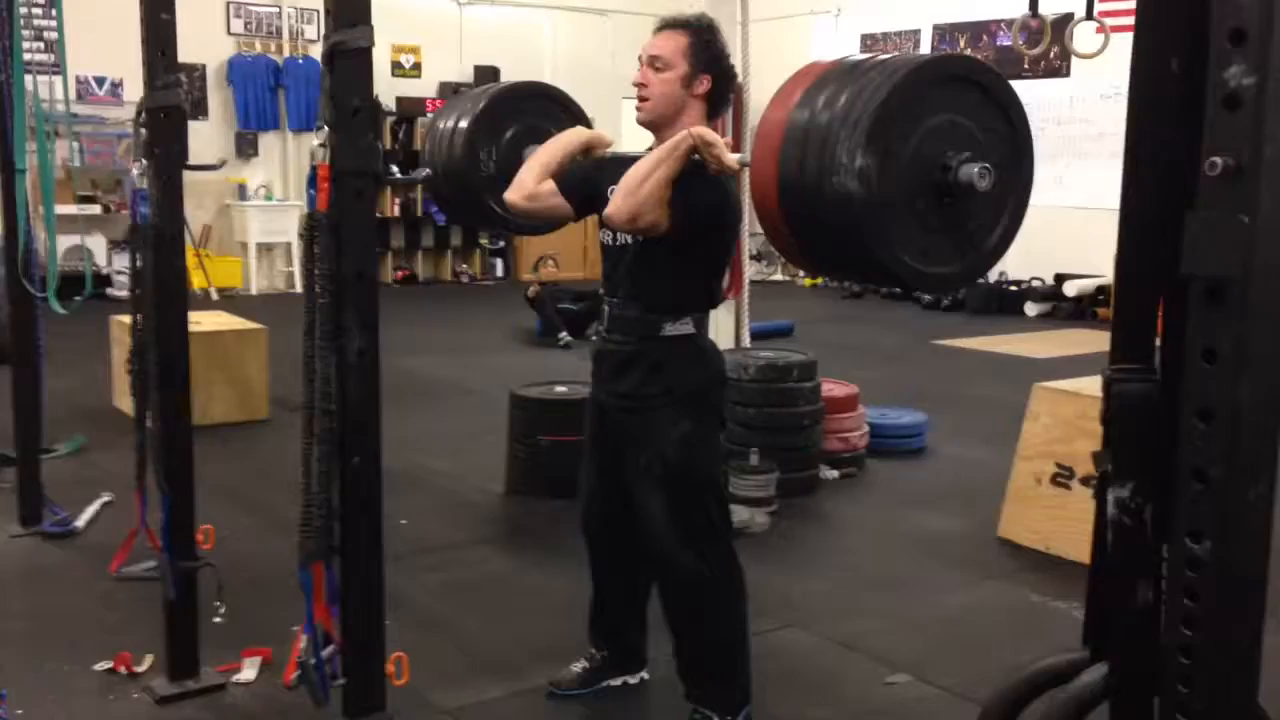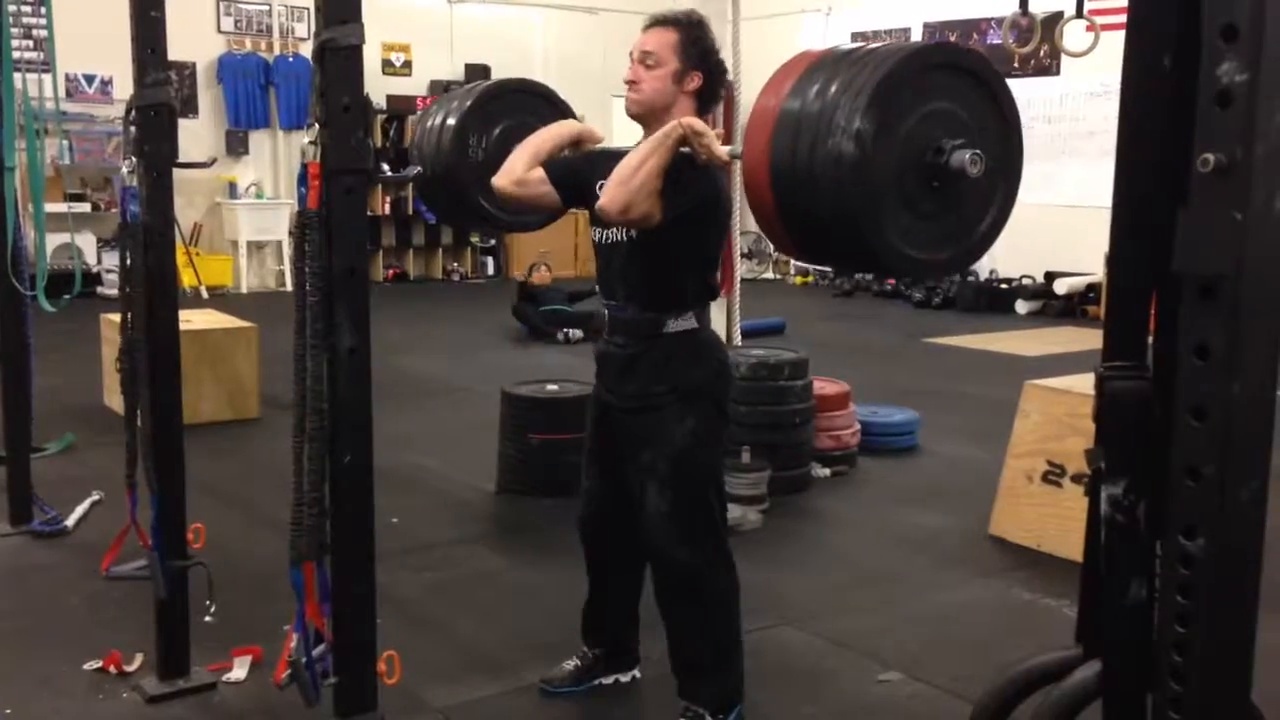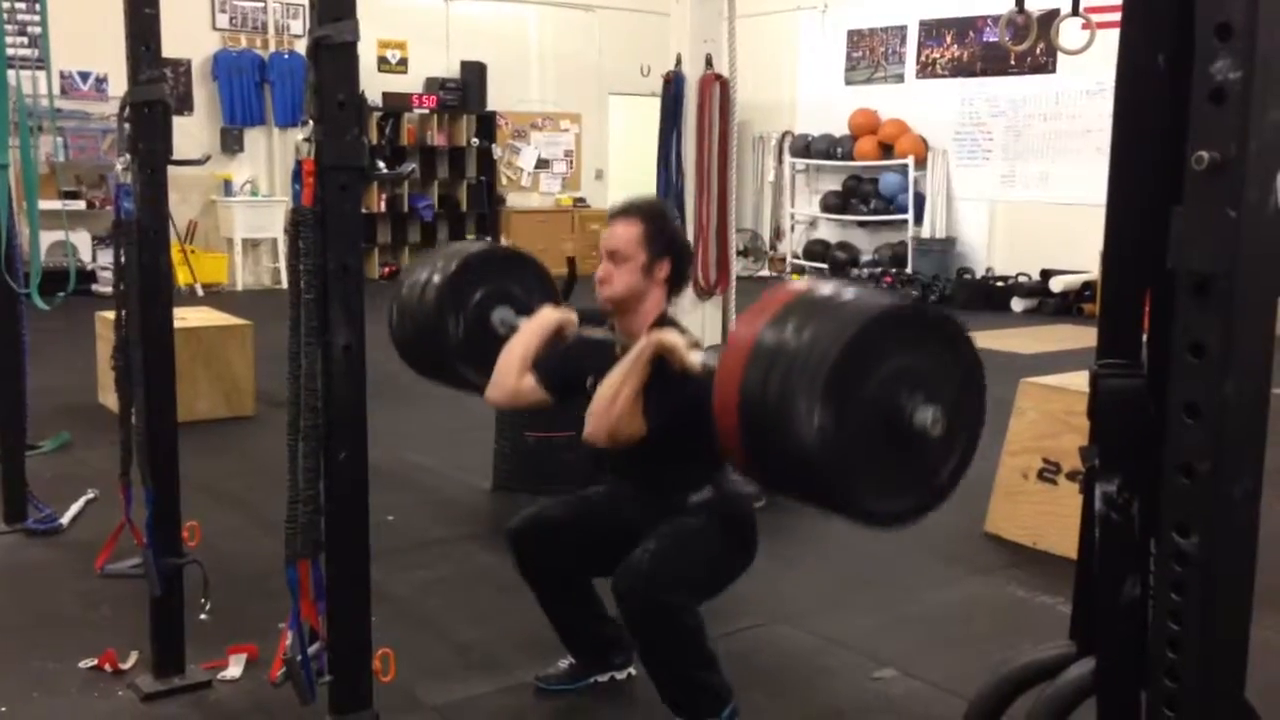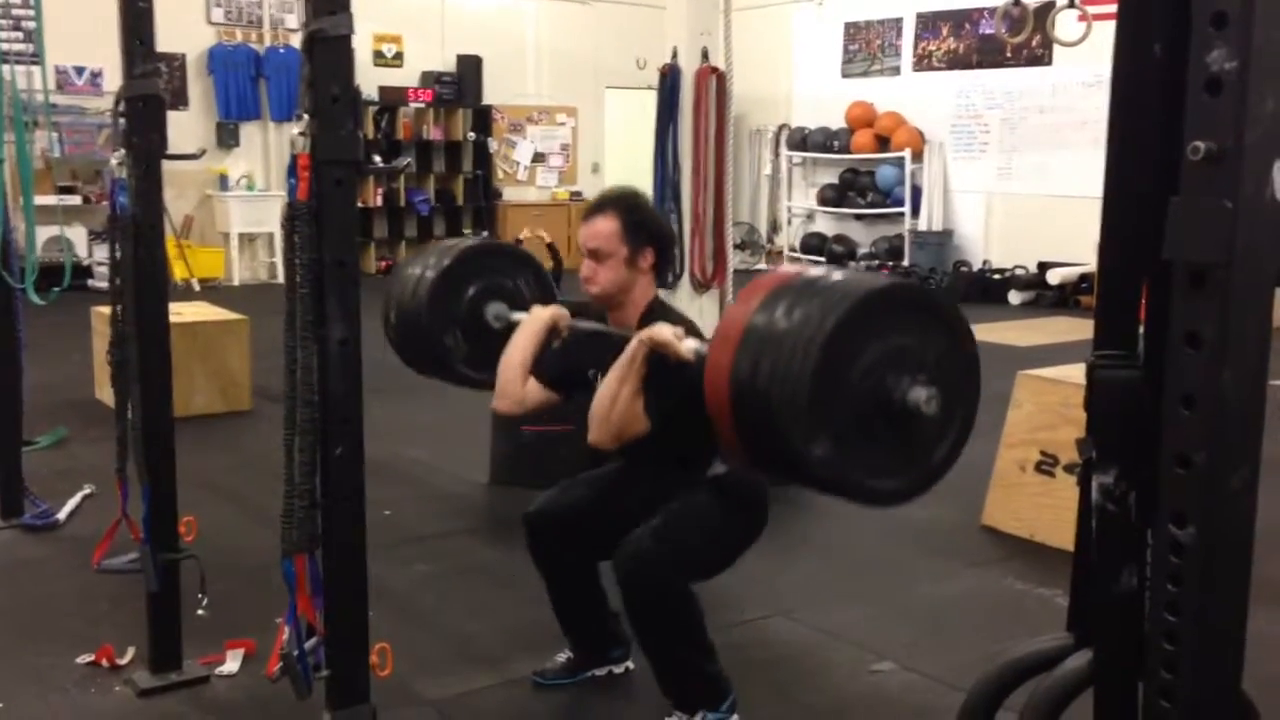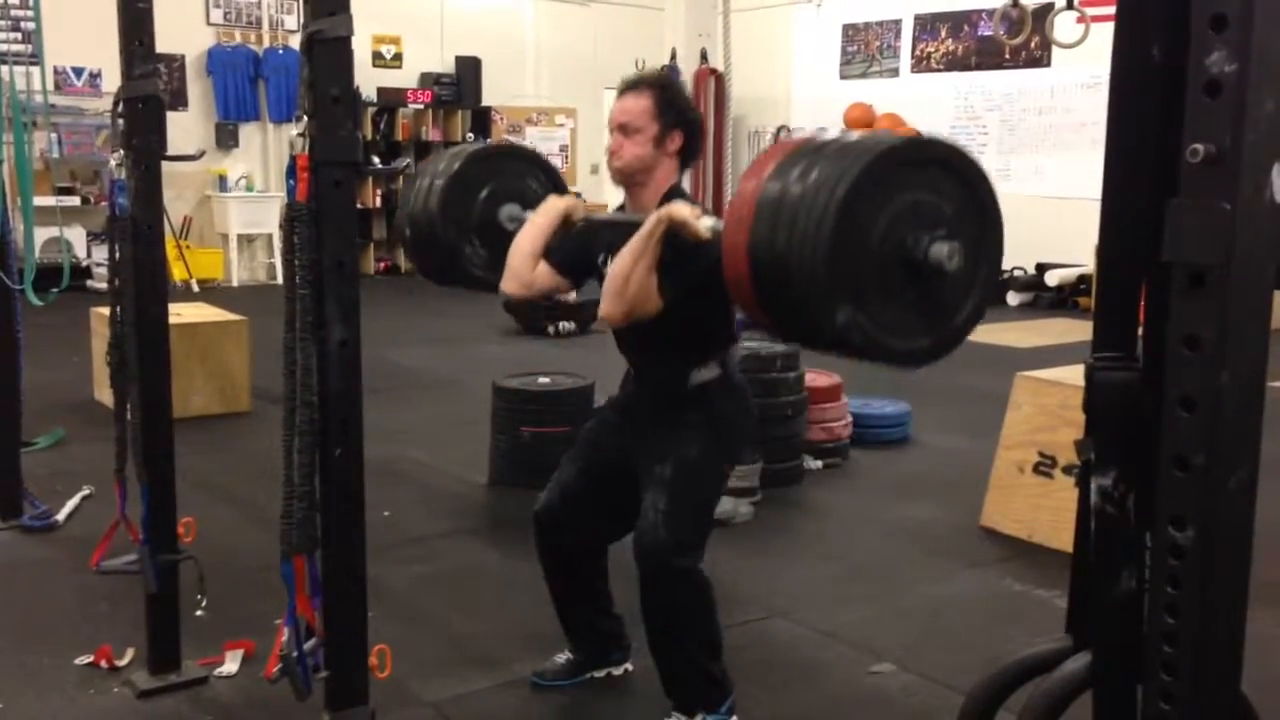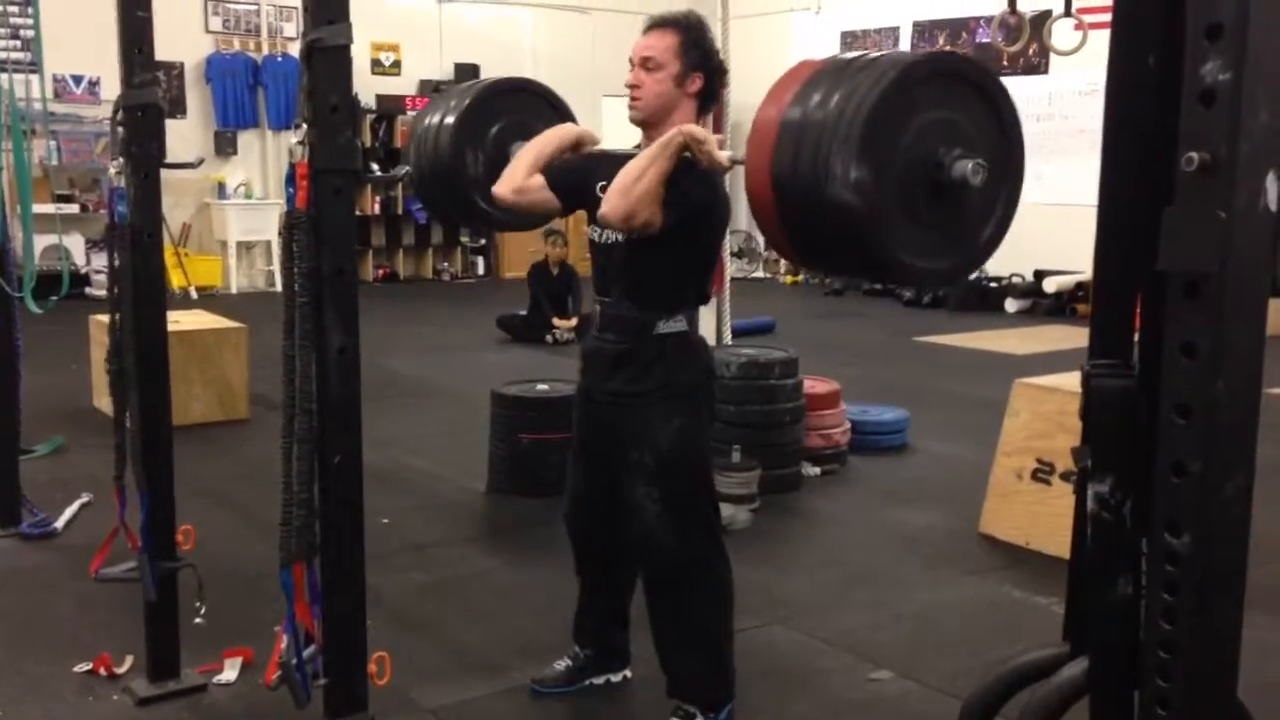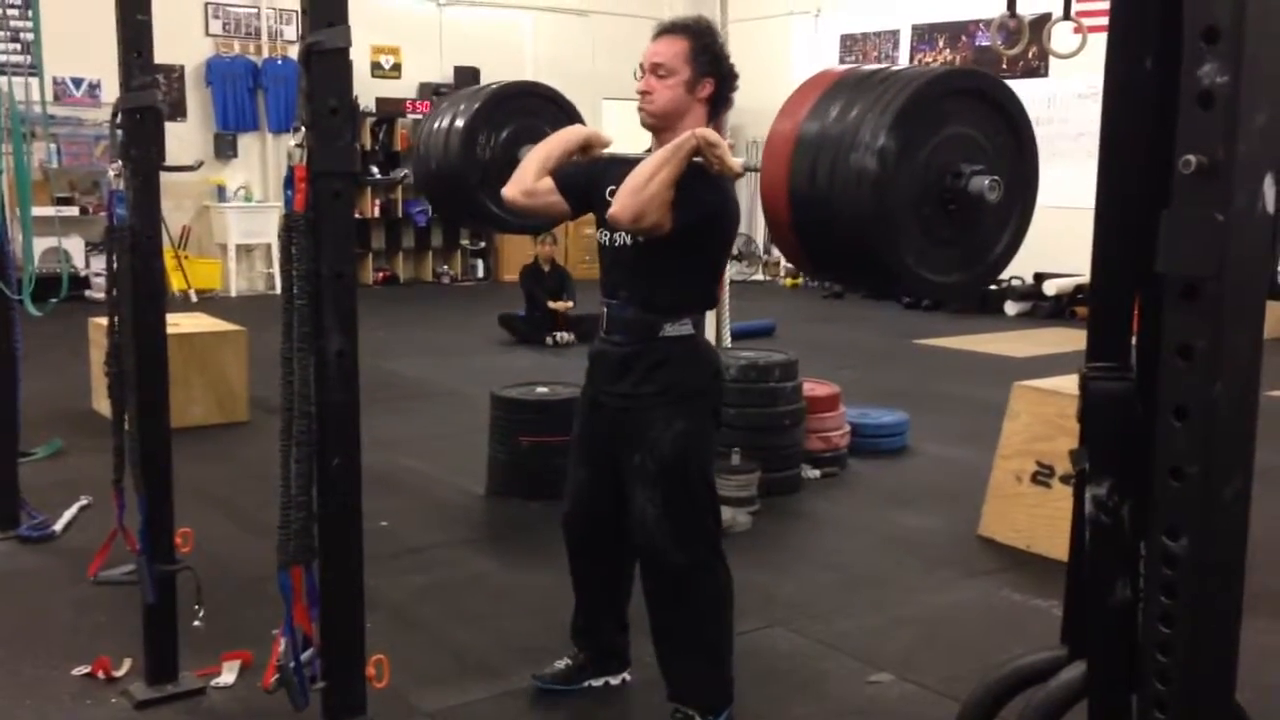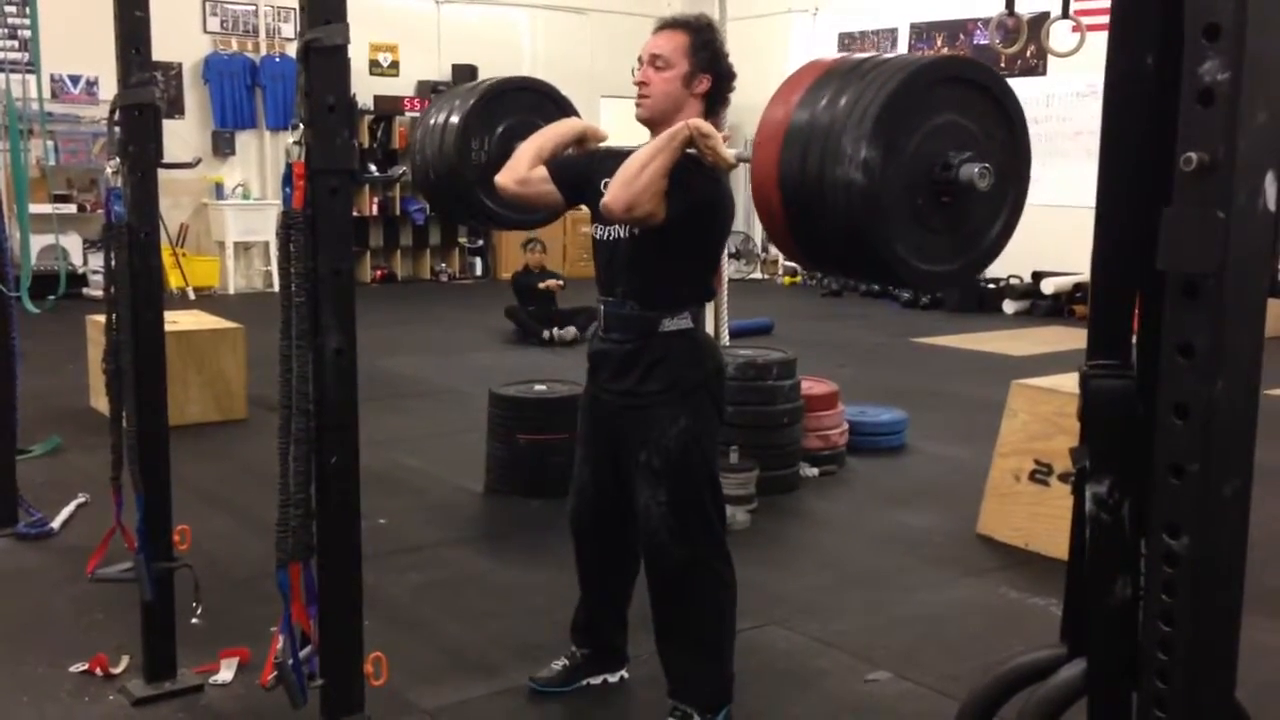
dt=0.7s
person 1, frame 1
left shoulder: (703, 180)
right shoulder: (624, 167)
left elbow: (625, 214)
right elbow: (523, 196)
left wrist: (684, 142)
right wrist: (576, 137)
left hip: (674, 377)
right hip: (616, 368)
left knee: (688, 546)
right knee: (608, 526)
right ankle: (617, 655)
person 1, frame 2
left shoulder: (695, 173)
right shoulder: (612, 162)
left elbow: (617, 203)
right elbow: (509, 181)
left wrist: (672, 134)
right wrist: (565, 130)
left hip: (679, 373)
right hip: (619, 367)
left knee: (684, 543)
right knee: (605, 524)
right ankle: (610, 652)
person 1, frame 3
left shoulder: (675, 366)
right shoulder: (596, 352)
left elbow: (600, 432)
right elbow: (503, 390)
left wrist: (648, 349)
right wrist: (545, 321)
left hip: (706, 519)
left knee: (643, 582)
right knee: (534, 536)
right ankle: (604, 654)
person 1, frame 4
left shoulder: (673, 346)
right shoulder: (591, 341)
left elbow: (604, 435)
right elbow: (509, 399)
left wrist: (641, 346)
right wrist: (539, 319)
left hip: (719, 493)
left knee: (643, 559)
right knee: (550, 522)
right ankle: (601, 647)
person 1, frame 5
left shoulder: (687, 235)
right shoulder: (604, 230)
left elbow: (617, 308)
right elbow: (518, 283)
left wrist: (658, 225)
right wrist: (553, 210)
left hip: (699, 410)
right hip: (638, 400)
left knee: (664, 545)
right knee: (558, 518)
right ankle: (598, 647)
person 1, frame 6
left shoulder: (694, 178)
right shoulder: (609, 164)
left elbow: (619, 212)
right elbow: (511, 190)
left wrist: (676, 139)
right wrist: (564, 134)
left hip: (665, 374)
right hip: (605, 366)
left knee: (676, 542)
right knee: (595, 522)
right ankle: (601, 651)
person 1, frame 7
left shoulder: (705, 184)
right shoulder: (617, 168)
left elbow: (631, 212)
right elbow: (521, 193)
left wrist: (687, 143)
right wrist: (574, 135)
left hip: (671, 377)
right hip: (610, 367)
left knee: (676, 545)
right knee: (589, 523)
right ankle: (599, 654)
person 1, frame 8
left shoulder: (699, 175)
right shoulder: (613, 158)
left elbow: (621, 203)
right elbow: (512, 180)
left wrist: (678, 133)
right wrist: (569, 127)
left hip: (673, 373)
right hip: (612, 364)
left knee: (681, 541)
right knee: (597, 520)
right ankle: (598, 650)
